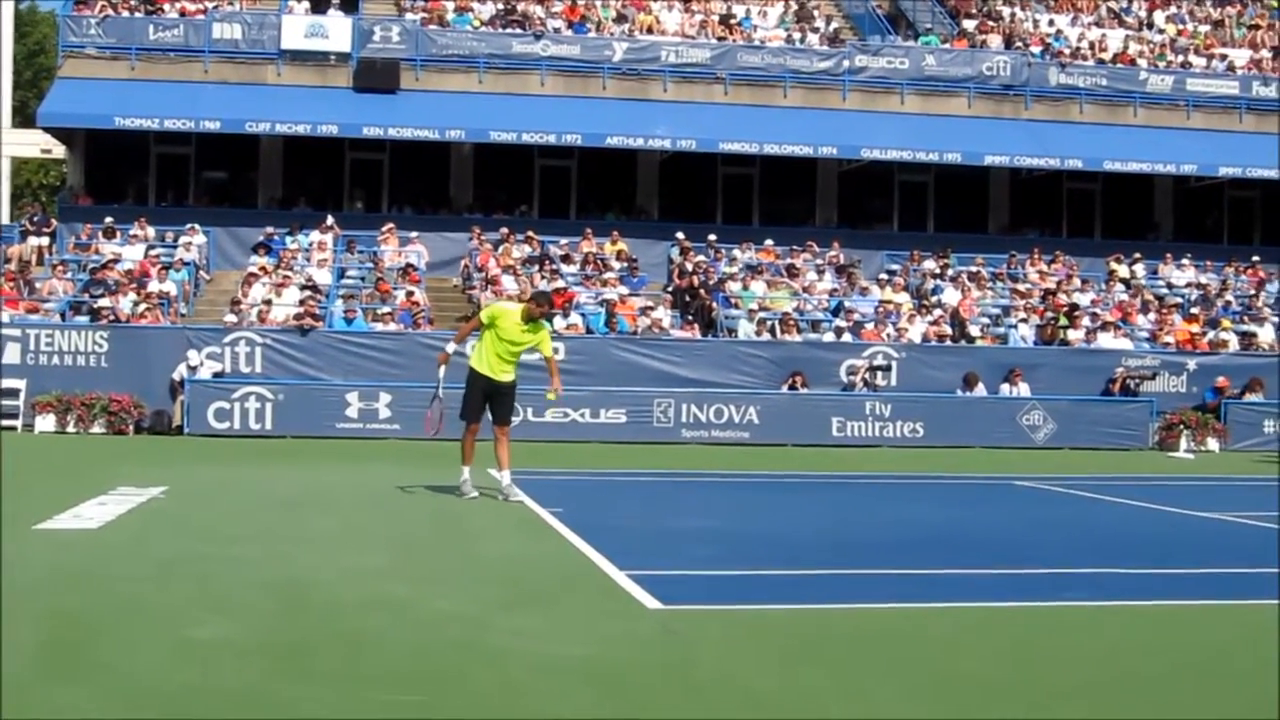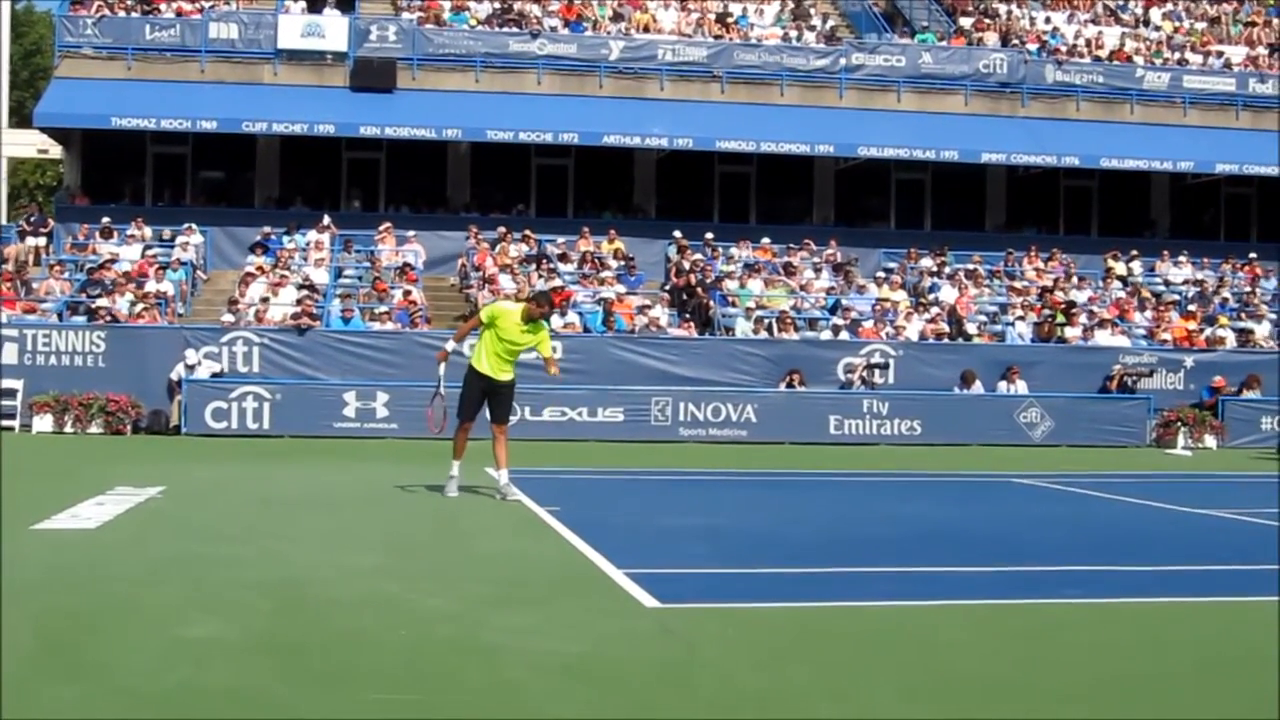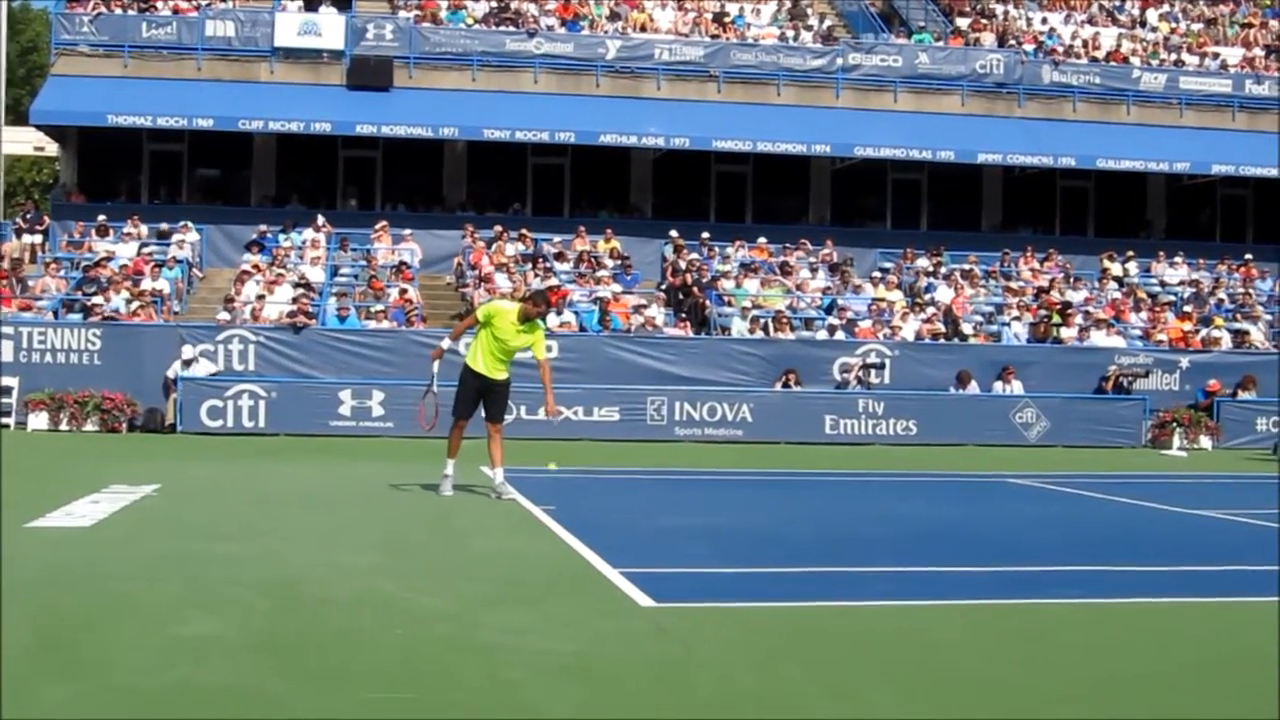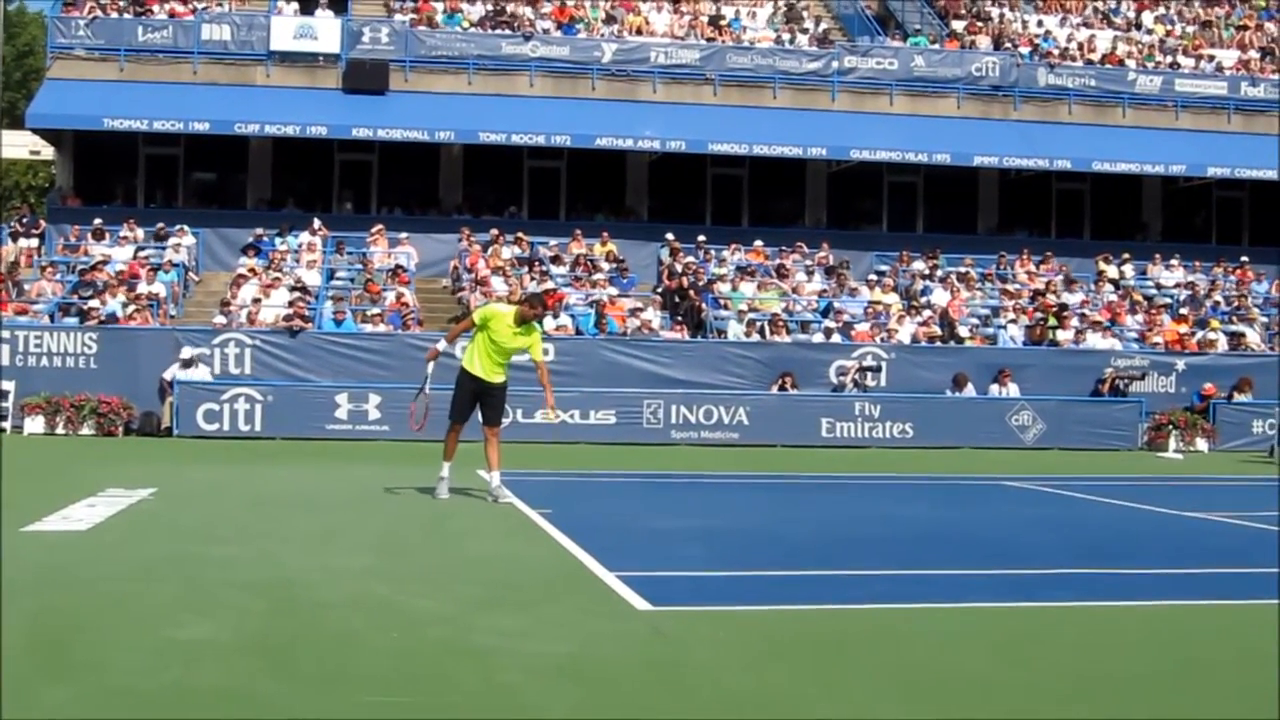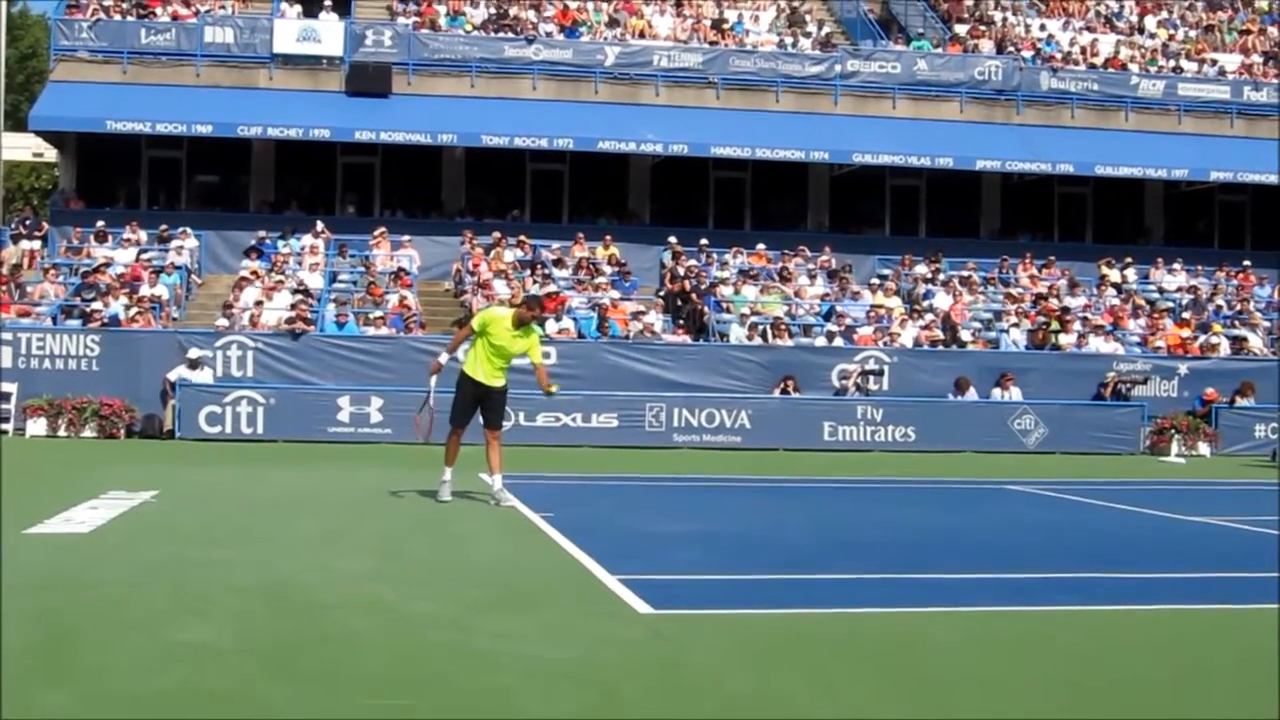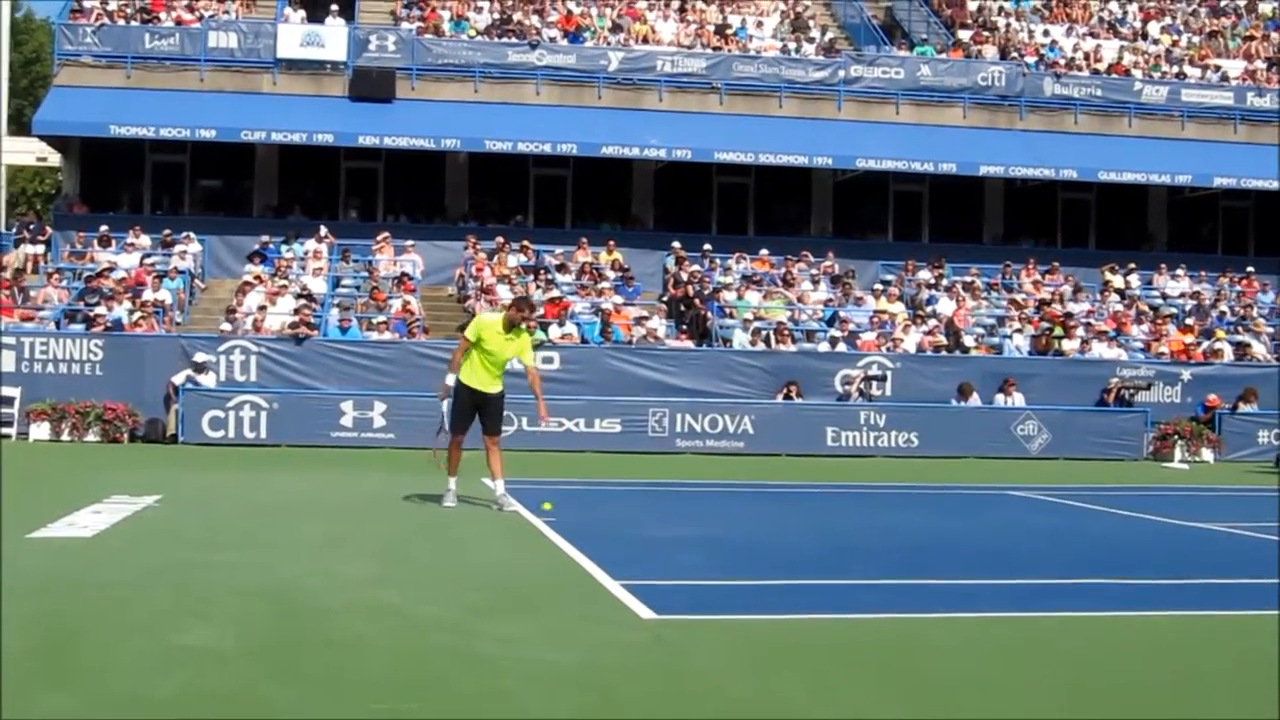
dt=0.2s
person 1, frame 1
left shoulder: (541, 330)
right shoulder: (501, 309)
left elbow: (549, 358)
right elbow: (470, 326)
left wrist: (555, 378)
right wrist: (449, 351)
left hip: (506, 381)
right hip: (480, 374)
left knee: (502, 432)
right knee: (472, 427)
left ankle: (506, 483)
right ankle: (465, 478)
person 1, frame 2
left shoulder: (540, 331)
right shoulder: (501, 309)
left elbow: (549, 358)
right elbow: (470, 325)
left wrist: (552, 368)
right wrist: (448, 348)
left hip: (504, 380)
right hip: (478, 373)
left knee: (500, 431)
right knee: (465, 425)
left ankle: (504, 482)
right ankle: (454, 474)
person 1, frame 3
left shoulder: (536, 331)
right shoulder: (498, 308)
left elbow: (543, 364)
right elbow: (466, 324)
left wrist: (549, 397)
right wrist: (443, 346)
left hip: (499, 379)
right hip: (473, 372)
left knee: (495, 429)
right knee: (459, 423)
left ankle: (499, 481)
right ankle: (448, 473)
person 1, frame 4
left shoulder: (533, 334)
right shoulder: (494, 311)
left elbow: (540, 366)
right elbow: (463, 326)
left wrist: (548, 393)
right wrist: (439, 348)
left hip: (496, 382)
right hip: (470, 375)
left knee: (493, 432)
right knee: (456, 426)
left ankle: (495, 484)
right ankle: (444, 476)
person 1, frame 5
left shoulder: (531, 336)
right shoulder: (493, 315)
left elbow: (538, 366)
right elbow: (464, 333)
left wrist: (546, 385)
right wrist: (443, 358)
left hip: (496, 386)
right hip: (470, 379)
left knee: (494, 436)
right knee: (457, 430)
left ankle: (497, 488)
right ankle: (446, 479)
person 1, frame 6
left shoulder: (523, 338)
right shoulder: (483, 321)
left elbow: (531, 372)
right elbow: (461, 350)
left wrist: (540, 402)
right wrist: (449, 380)
left hip: (493, 392)
right hip: (467, 387)
left knee: (493, 442)
right knee: (457, 438)
left ankle: (500, 493)
right ankle: (451, 488)
